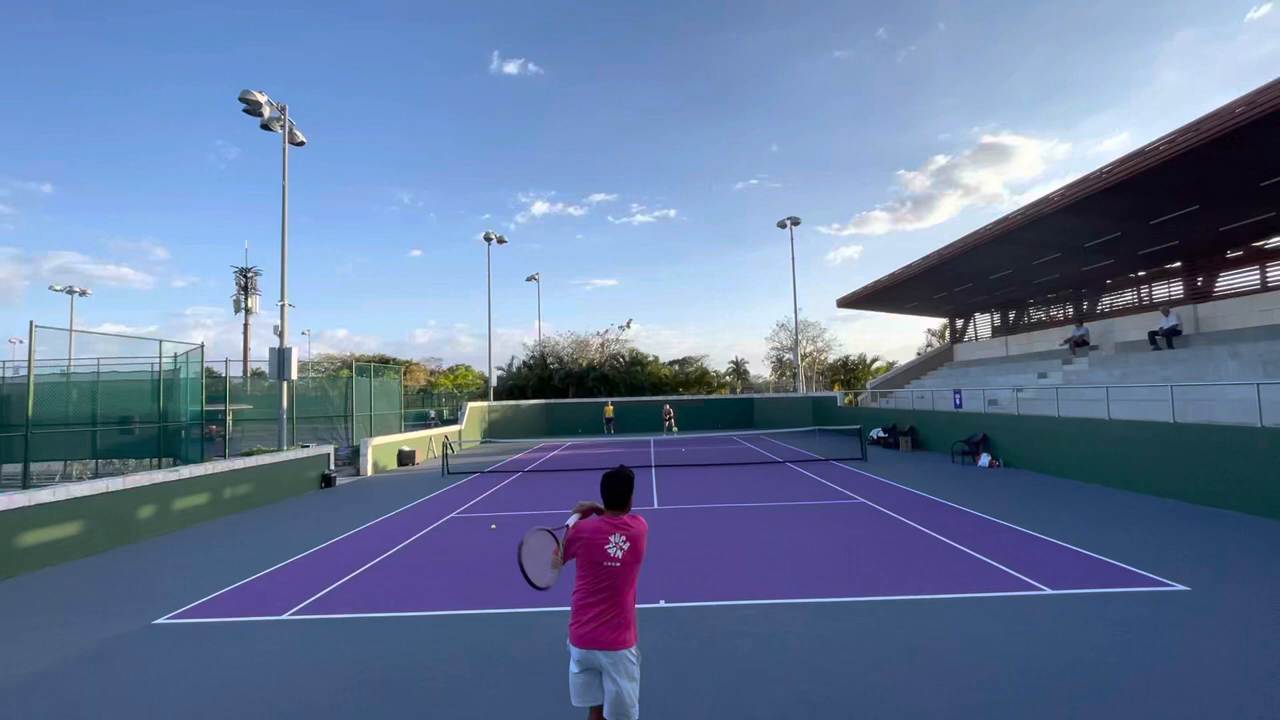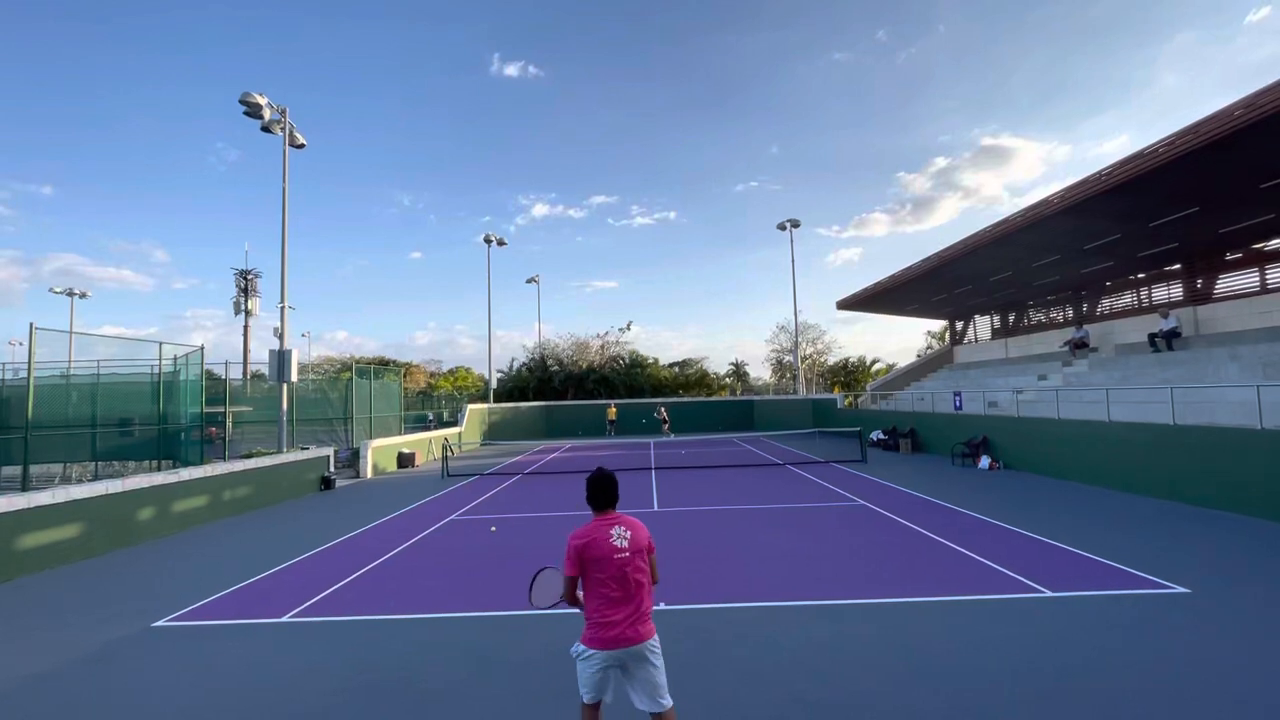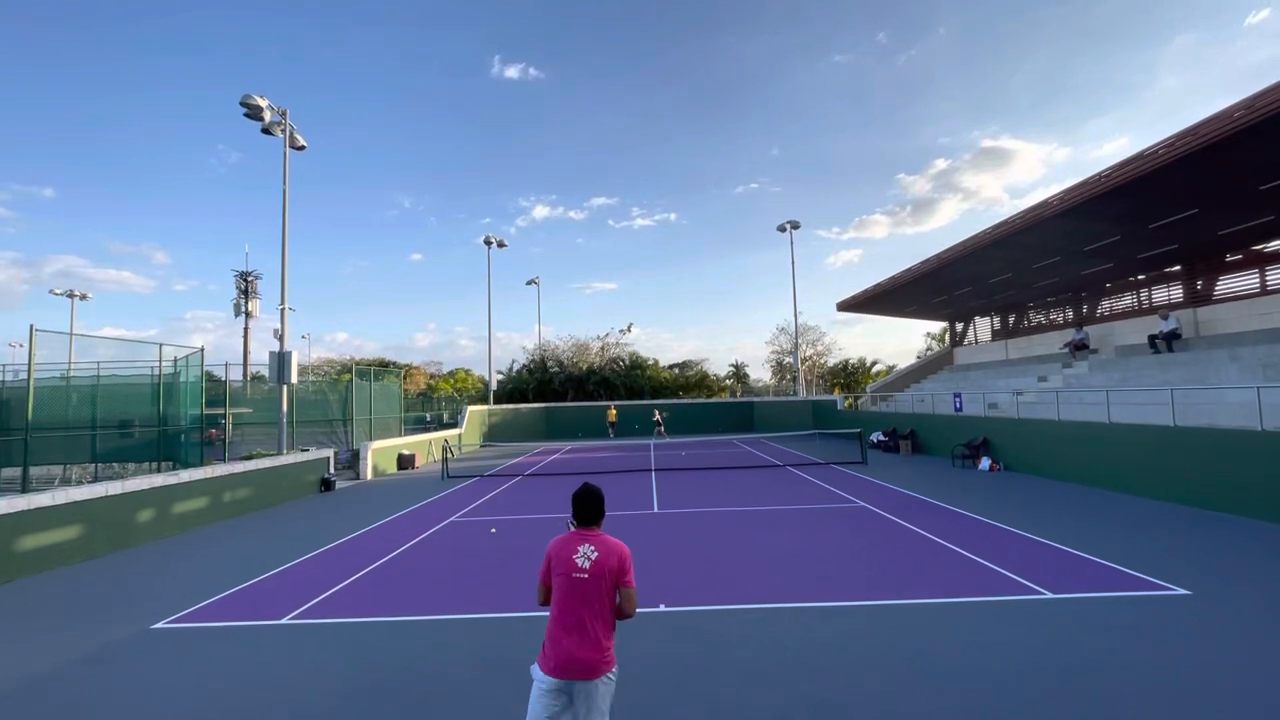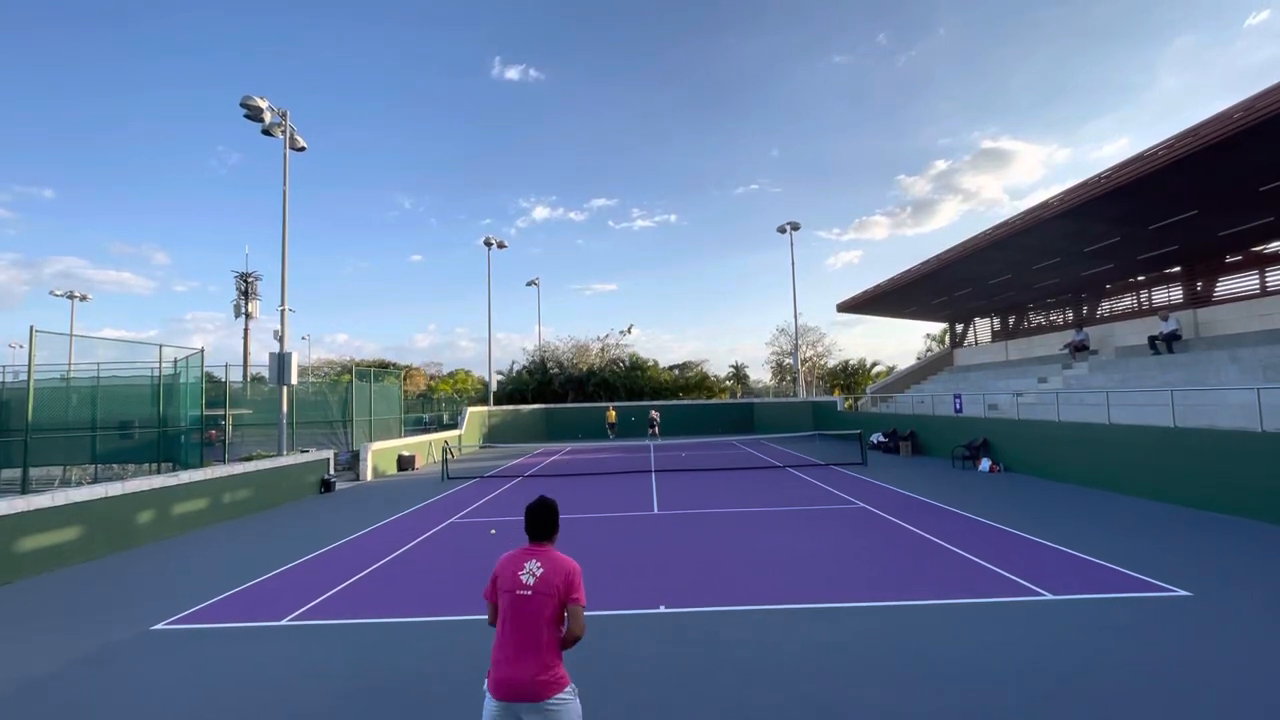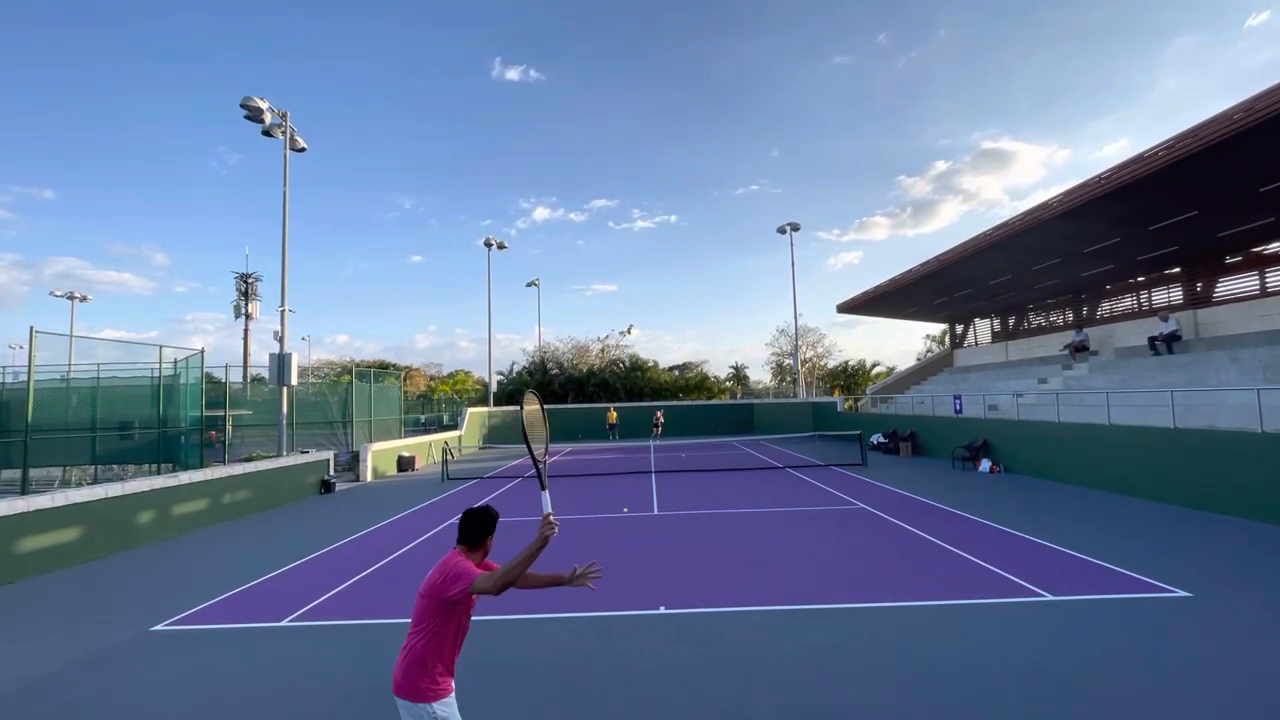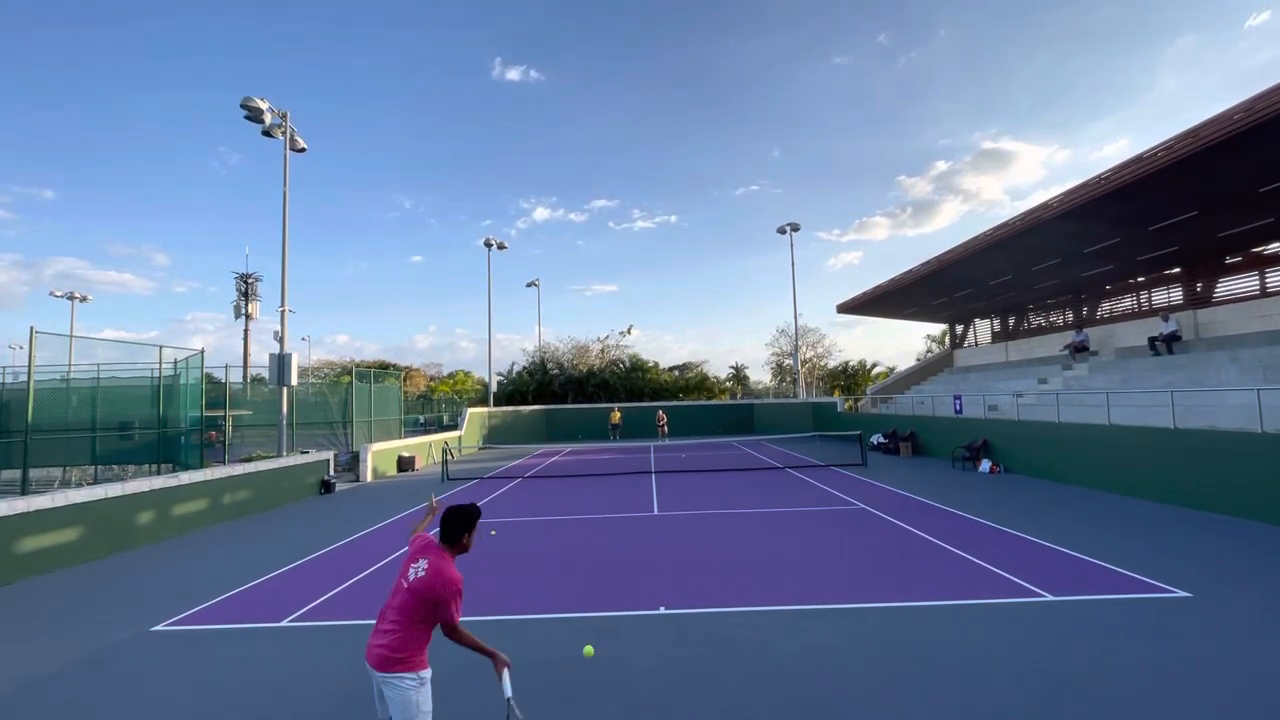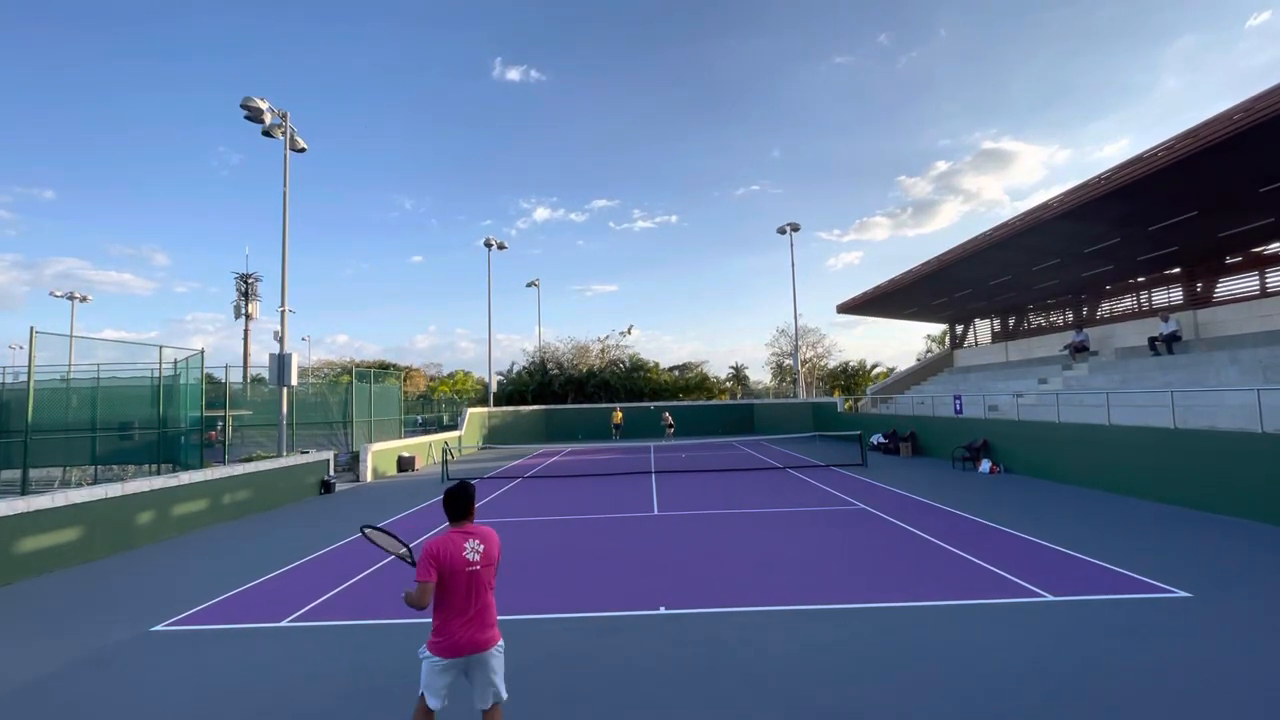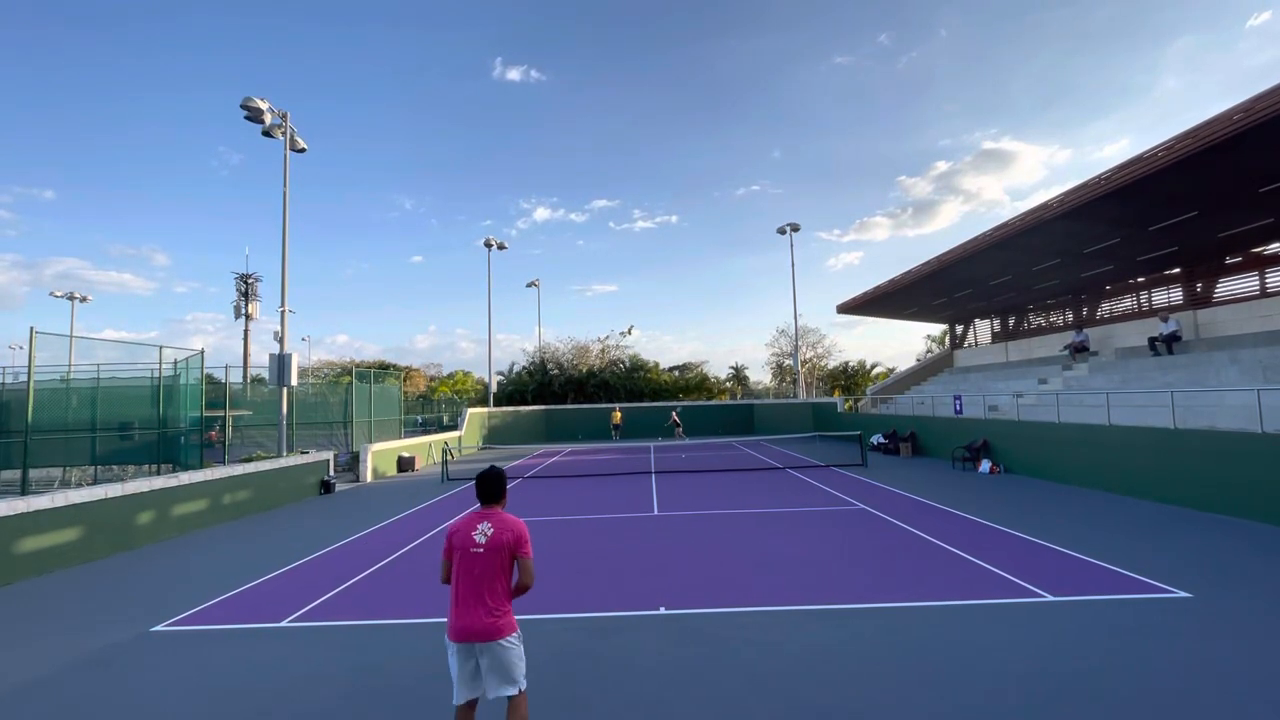
dt=0.5s
person 1, frame 1
left shoulder: (580, 531)
right shoulder: (639, 528)
left elbow: (556, 559)
right wrist: (593, 510)
left hip: (582, 639)
right hip: (618, 644)
person 1, frame 2
left shoulder: (579, 539)
right shoulder: (639, 528)
left elbow: (568, 595)
right elbow: (653, 578)
left wrist: (576, 600)
left hip: (600, 642)
right hip: (642, 636)
person 1, frame 3
left shoulder: (555, 548)
right shoulder: (619, 551)
left elbow: (543, 599)
right elbow: (629, 609)
left hip: (553, 663)
right hip: (597, 663)
person 1, frame 4
left shoulder: (504, 563)
right shoulder: (568, 569)
right elbow: (577, 632)
right wrist: (555, 643)
left hip: (502, 683)
right hip: (546, 686)
person 1, frame 5
left shoulder: (466, 563)
right shoulder: (457, 568)
left elbow: (516, 578)
right elbow: (498, 584)
left wrist: (565, 579)
right wrist: (539, 543)
left hip: (425, 679)
right hip: (424, 688)
person 1, frame 6
left shoulder: (420, 546)
right shoulder: (449, 580)
right elbow: (452, 631)
left wrist: (430, 514)
right wrist: (492, 655)
left hip: (376, 654)
right hip: (403, 666)
person 1, frame 7
left shoulder: (434, 547)
right shoulder: (491, 537)
left elbow: (422, 602)
left wrist: (408, 597)
left hip: (445, 646)
right hip: (487, 642)
person 1, frame 8
left shoulder: (456, 528)
right shoulder: (515, 527)
left elbow: (445, 577)
right elbow: (527, 581)
left hip: (459, 630)
right hip: (498, 630)
right knee: (517, 696)
